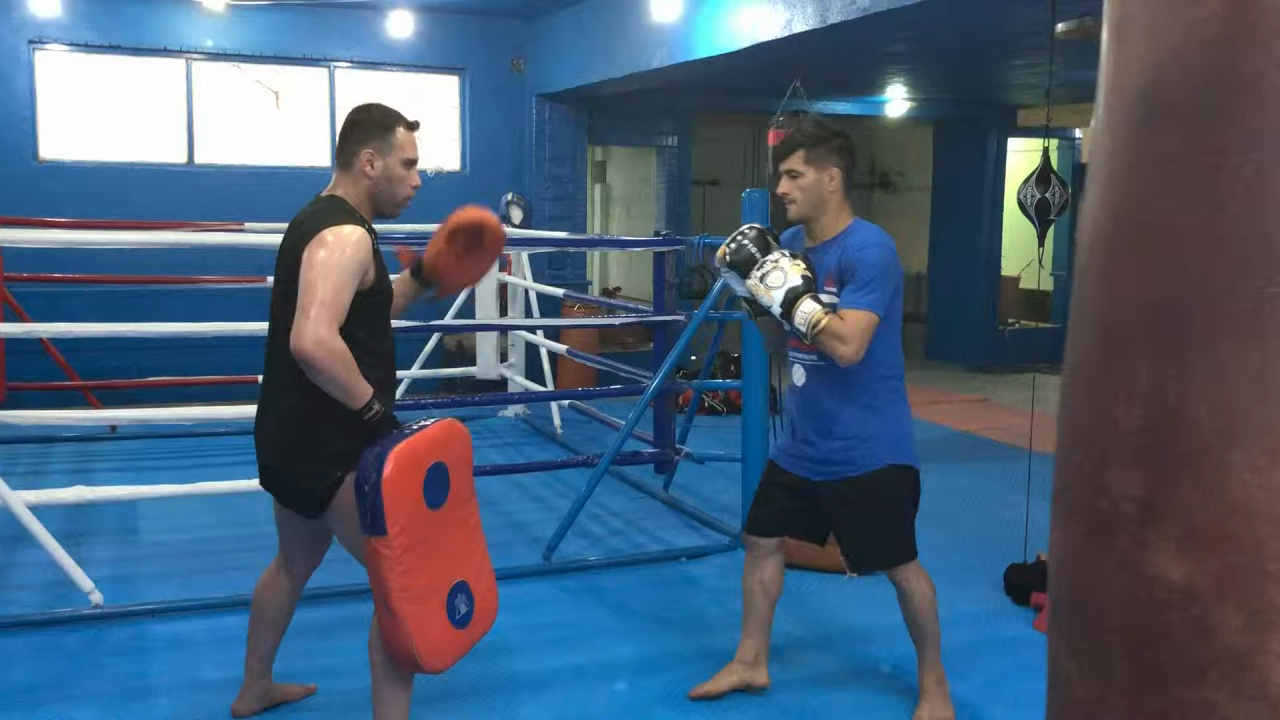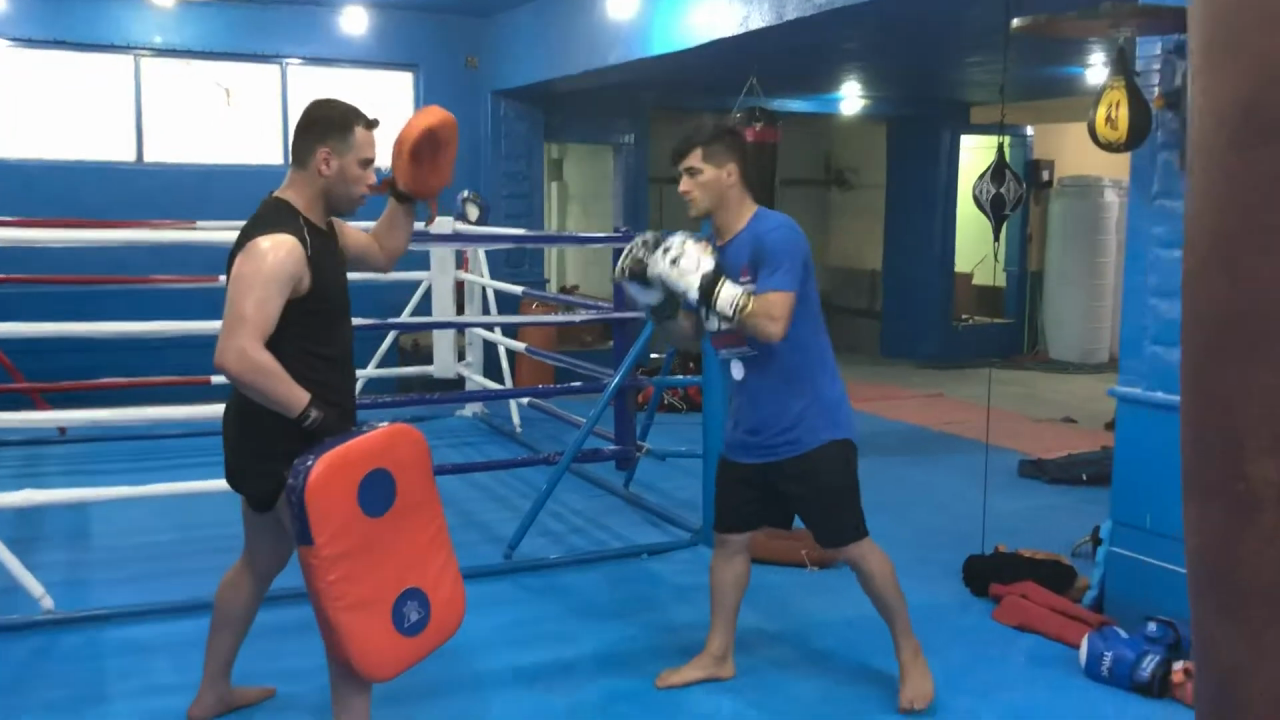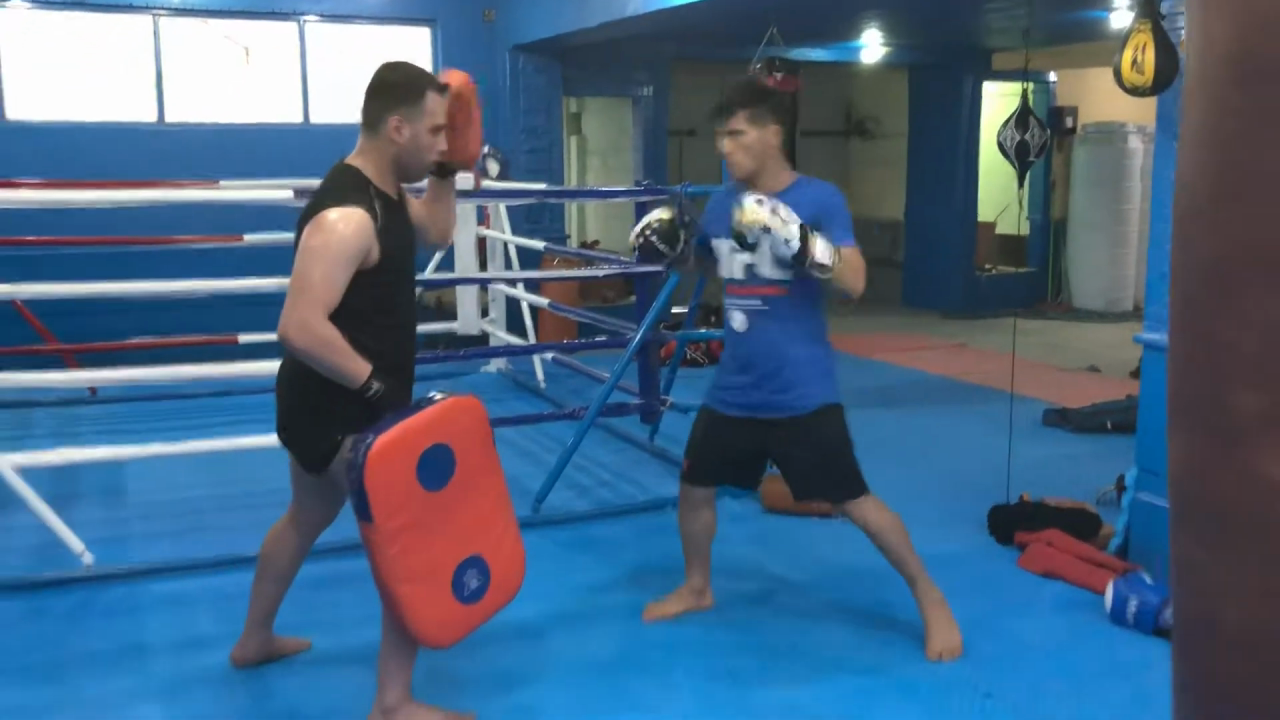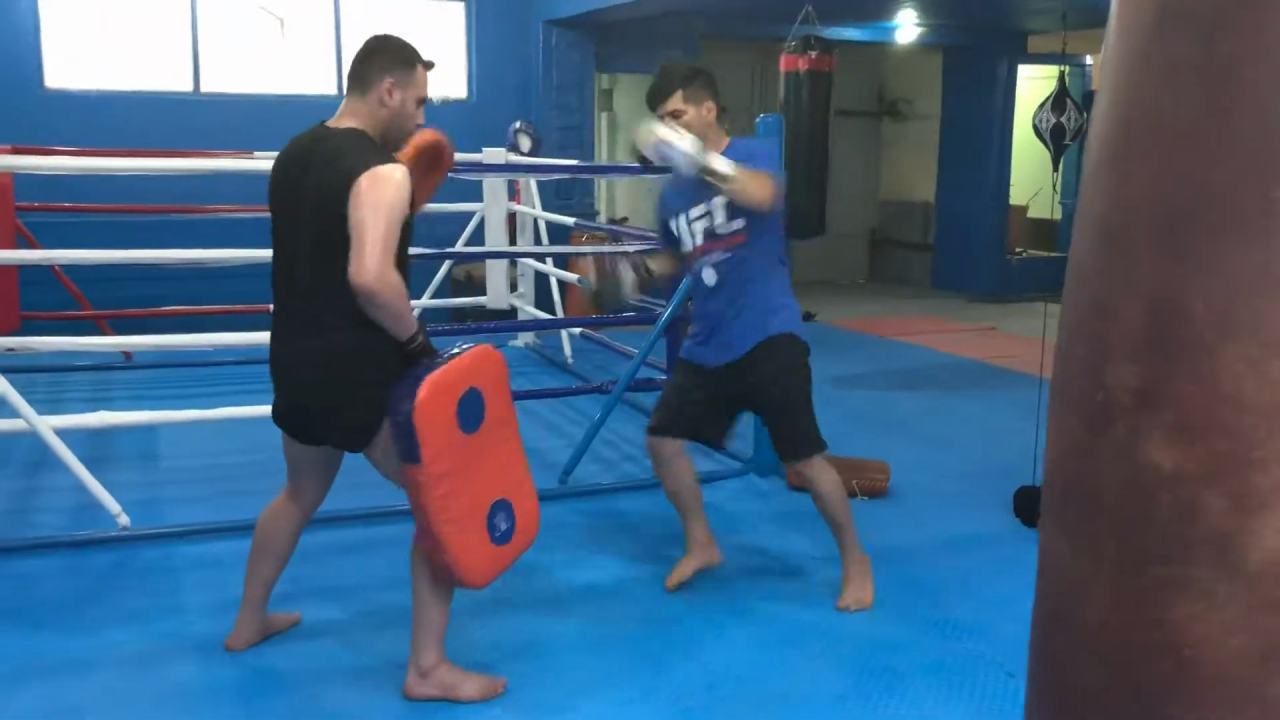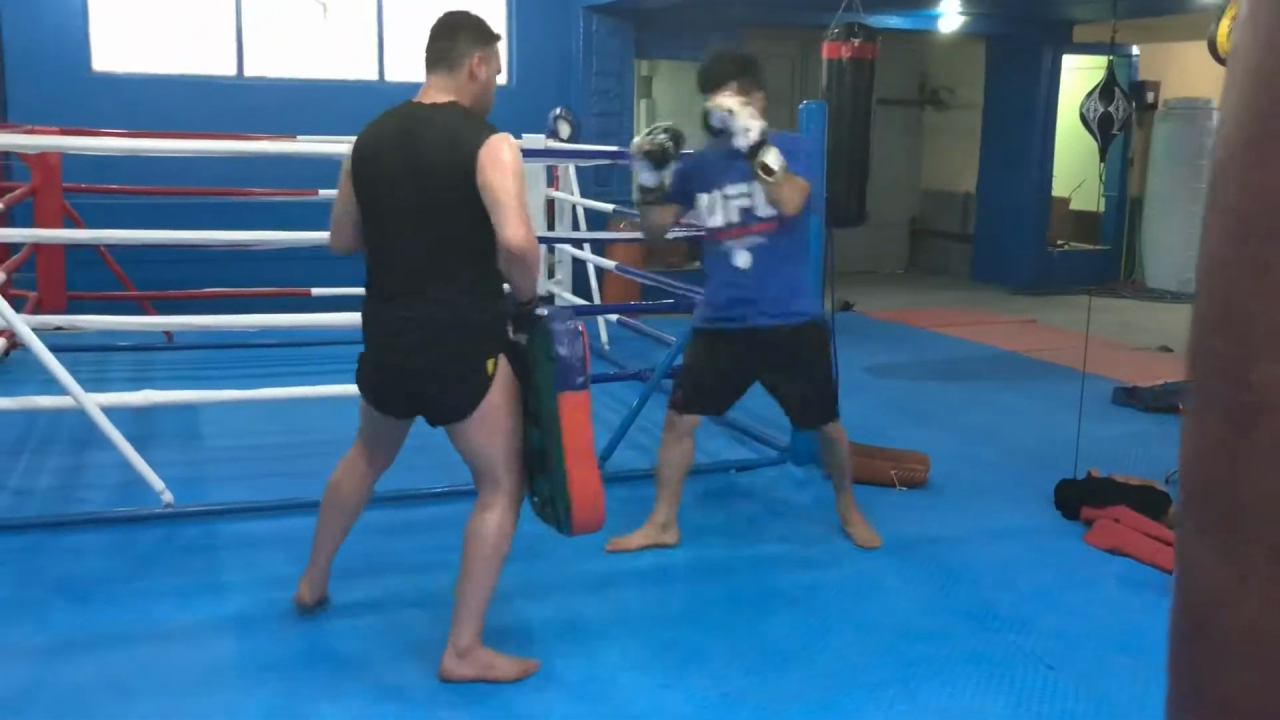
dt=0.7s
person 1, frame 1
left shoulder: (320, 220)
right shoulder: (345, 235)
right elbow: (314, 341)
left wrist: (421, 275)
right wrist: (375, 410)
left hip: (291, 433)
right hip: (327, 443)
left knee: (294, 561)
person 1, frame 2
left shoulder: (315, 226)
right shoulder: (277, 244)
left elbow: (382, 254)
right elbow: (237, 354)
left wrist: (407, 194)
right wrist: (314, 414)
left hip: (277, 440)
right hip: (288, 445)
left knee: (260, 561)
person 1, frame 3
left shoulder: (380, 190)
right shoulder: (347, 216)
left elbow: (435, 230)
right elbow: (299, 327)
left wrist: (446, 171)
right wrist: (375, 386)
left hip: (326, 402)
right hip: (345, 407)
left knee: (307, 516)
left ankle: (255, 637)
person 1, frame 4
left shoulder: (296, 153)
right shoulder: (382, 172)
right elbow: (371, 276)
right wrist: (415, 339)
left hip: (297, 361)
right hip: (363, 370)
left knee: (300, 495)
left ankle: (249, 621)
right ankle: (428, 670)
person 1, frame 5
left shoulder: (370, 138)
right shoulder: (489, 144)
left elbow: (342, 242)
right elbow: (517, 241)
right wrist: (527, 299)
left hip: (387, 337)
right hip: (463, 342)
left knee: (367, 457)
right knee: (501, 486)
left ankle: (313, 581)
right ankle: (464, 650)
person 2, frame 1
left shoulder: (870, 250)
right shoulder: (790, 242)
left elbow: (847, 346)
left wrist: (788, 293)
right wrist: (751, 289)
left hip: (869, 450)
right hip: (803, 443)
left knee: (900, 565)
right knee: (761, 541)
right ankle: (750, 662)
person 2, frame 2
left shoulder: (778, 234)
right shoulder: (701, 245)
left elbow: (771, 325)
right elbow: (690, 334)
left wrist: (704, 279)
right wrist: (657, 296)
left hip: (811, 428)
right hip: (747, 433)
left knee: (852, 544)
right knee: (729, 539)
left ankle: (910, 655)
right ankle: (718, 653)
person 2, frame 3
left shoulder: (820, 199)
right shoulder: (721, 203)
left elbow: (853, 281)
left wrist: (793, 236)
left hip: (800, 392)
right hip: (736, 389)
left knee: (855, 502)
right knee: (694, 488)
left ankle: (932, 604)
right ankle: (696, 588)
person 2, frame 4
left shoulder: (753, 155)
right shoulder: (672, 194)
left elbow: (763, 197)
left wrist: (697, 160)
left hip: (769, 337)
right hip: (710, 345)
left knee: (804, 458)
right knee: (665, 441)
left ankle: (854, 560)
right ankle: (701, 543)
person 2, frame 5
left shoulder: (765, 149)
right shoulder: (695, 162)
left elbow: (790, 202)
right elbow: (655, 228)
left wrist: (753, 139)
right wrist: (648, 178)
left hip: (789, 320)
right hip: (722, 320)
left knee: (825, 424)
right knee: (680, 420)
left ankle: (848, 507)
right ankle: (662, 523)
